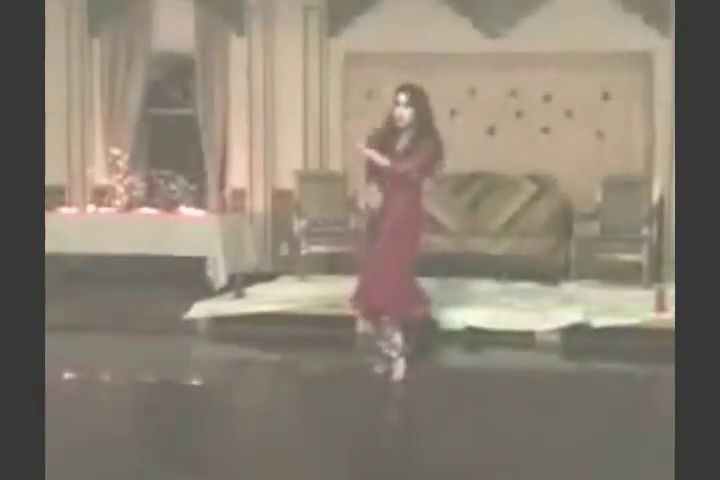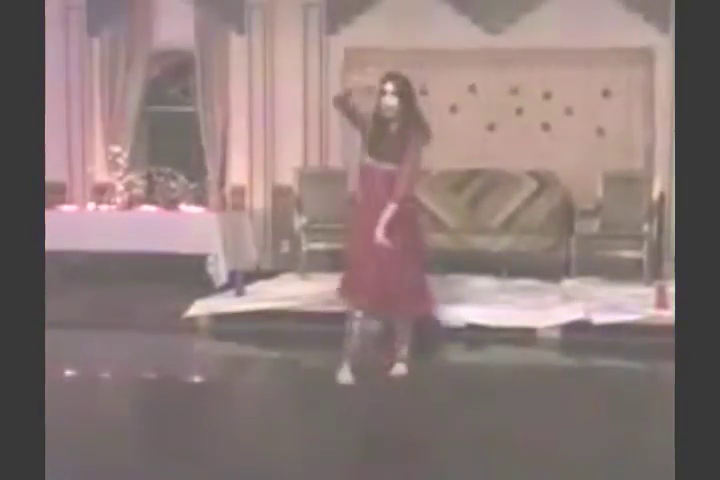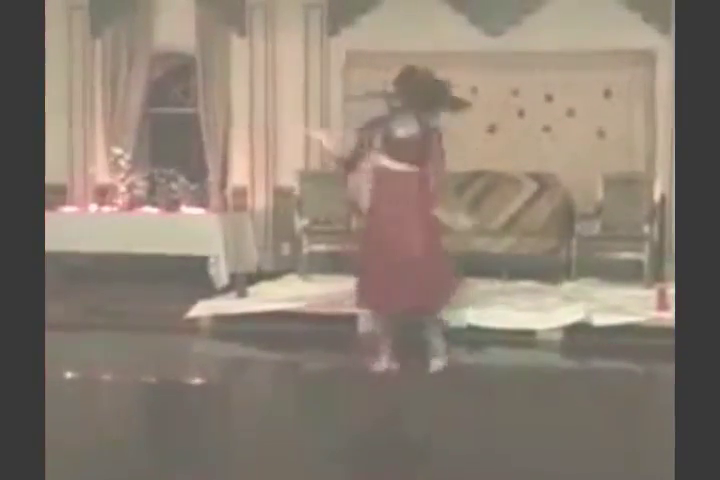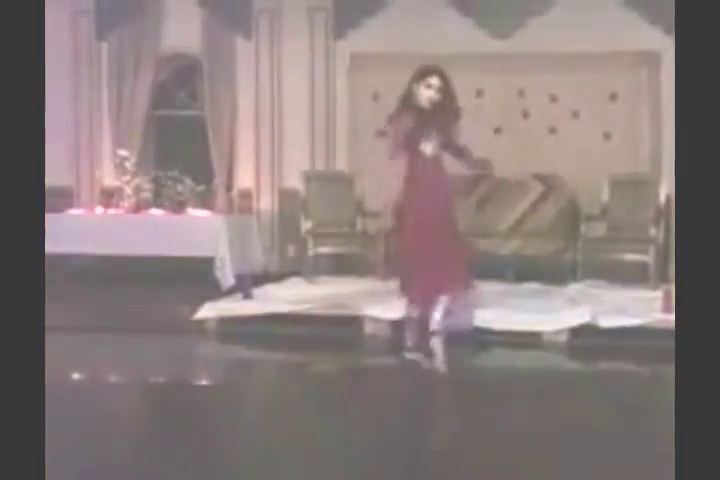
dt=1s
person 1, frame 1
left shoulder: (426, 144)
right shoulder: (382, 137)
left elbow: (404, 170)
right elbow: (372, 176)
left wrist: (372, 155)
right wrist: (373, 191)
left hip: (402, 217)
right hip: (380, 216)
left knee: (384, 283)
right knee: (379, 283)
left ankle: (396, 354)
right ankle: (390, 351)
person 1, frame 2
left shoulder: (415, 134)
right shoulder: (370, 127)
left elbow: (407, 177)
right elbow: (341, 103)
left wrist: (385, 220)
right wrist: (351, 94)
left hip: (398, 218)
right hip: (366, 215)
left knee: (401, 286)
right knee: (360, 285)
left ankle: (401, 356)
right ankle: (347, 361)
person 1, frame 3
left shoulder: (428, 132)
right shoulder: (376, 127)
left elbow: (436, 173)
right elbow: (350, 164)
left wrist: (439, 205)
left hip: (414, 213)
right hip: (381, 211)
left knee: (419, 283)
right knee: (381, 283)
left ankle: (437, 351)
right ankle: (384, 354)
person 1, frame 4
left shoulder: (435, 121)
right shoulder: (407, 118)
left elbow: (454, 149)
right elbow: (396, 153)
left wrist: (486, 166)
right wrist: (394, 188)
left hip: (436, 199)
right hip: (420, 200)
left knee: (431, 273)
right knee: (441, 272)
left ankle: (415, 344)
right ankle: (434, 338)
